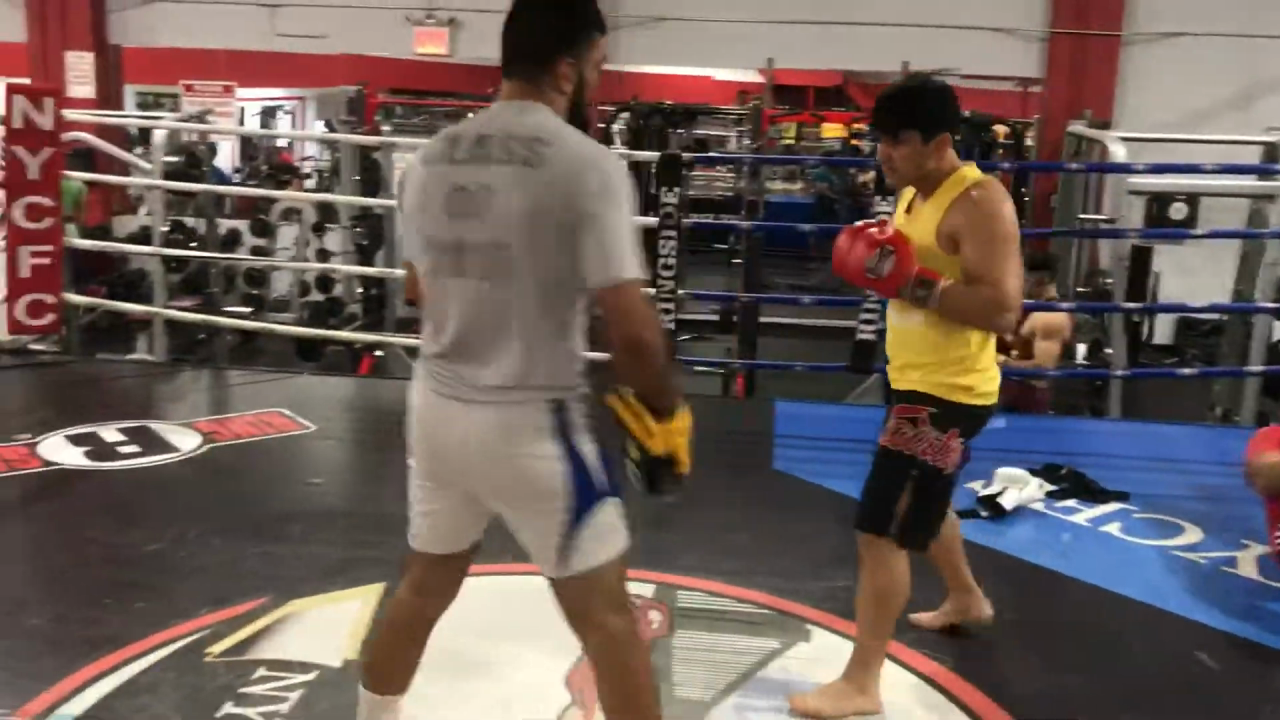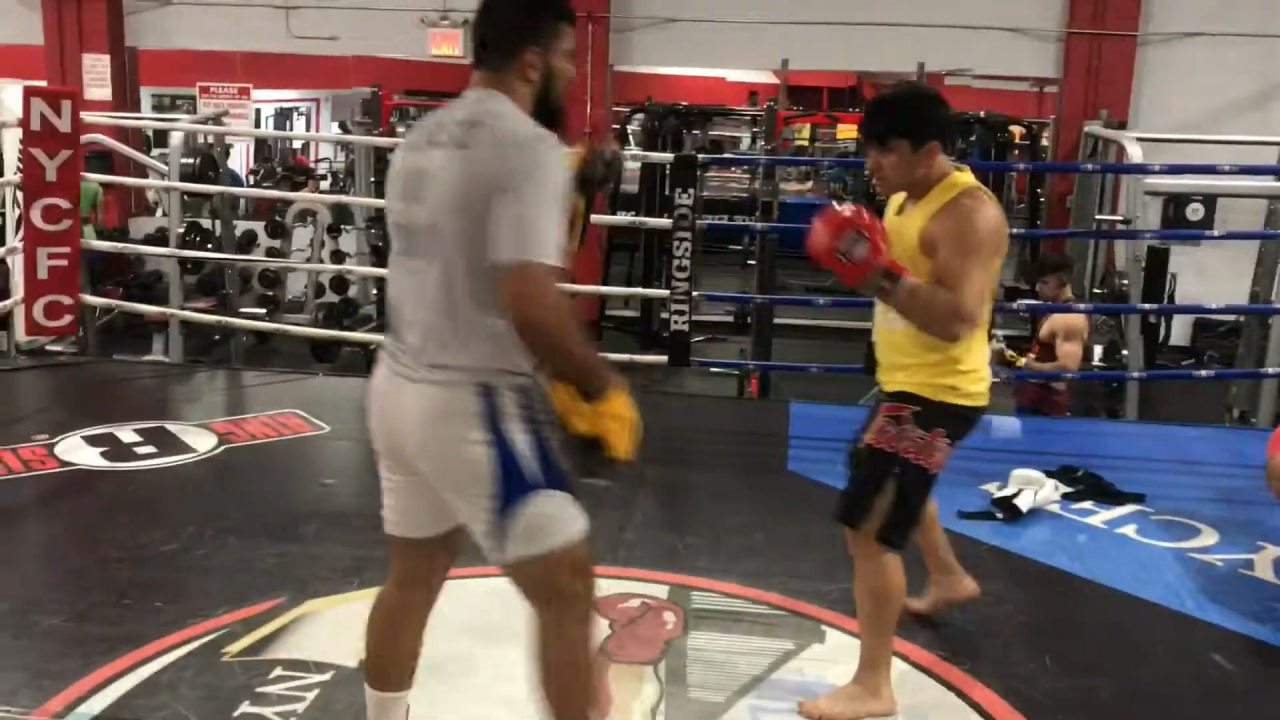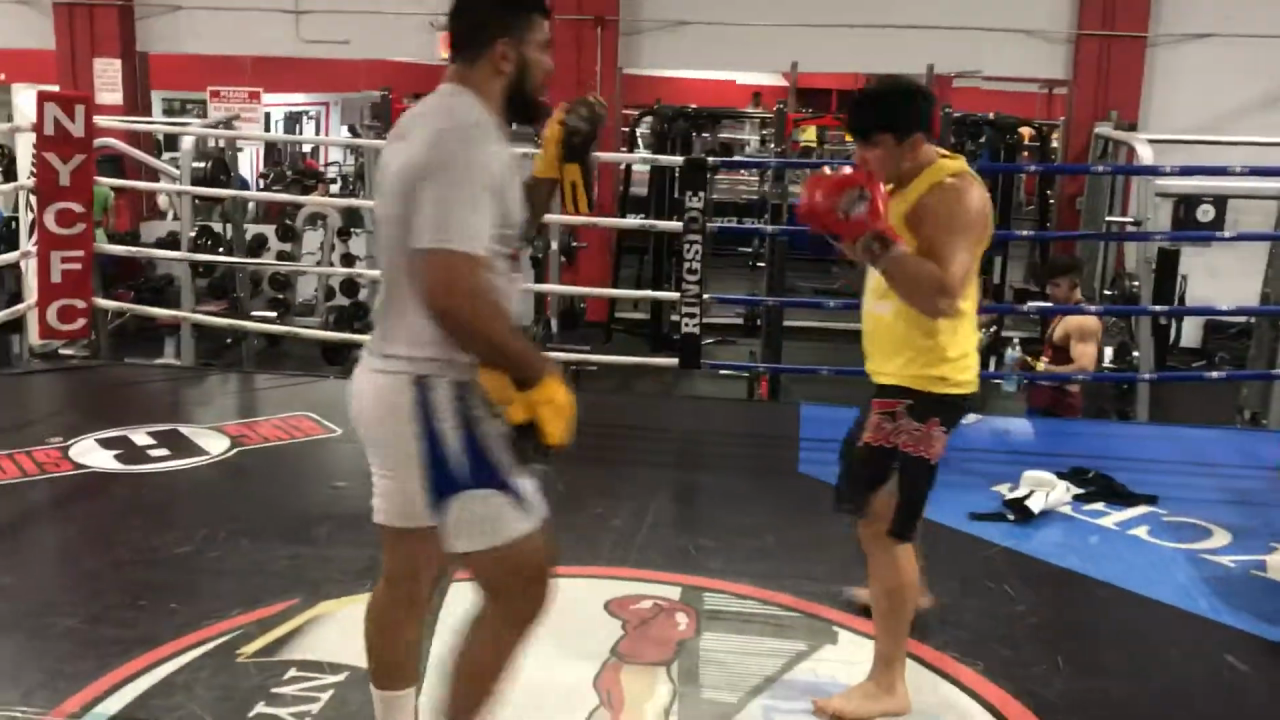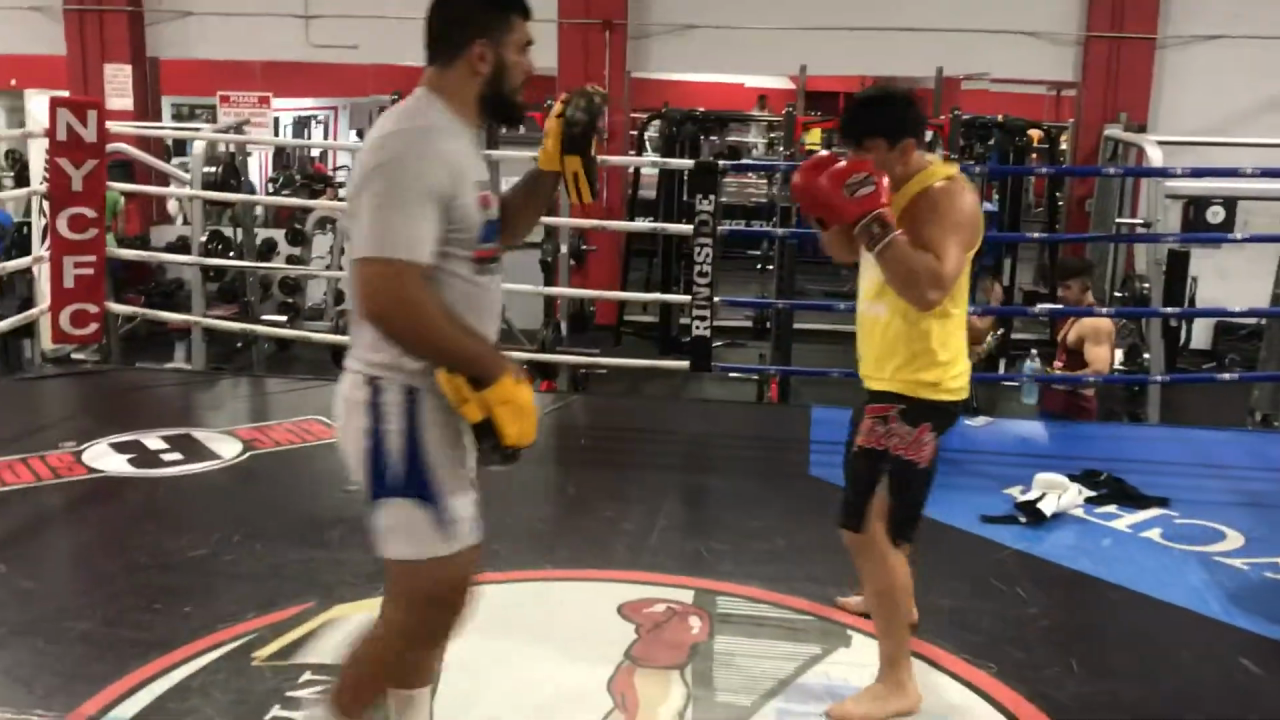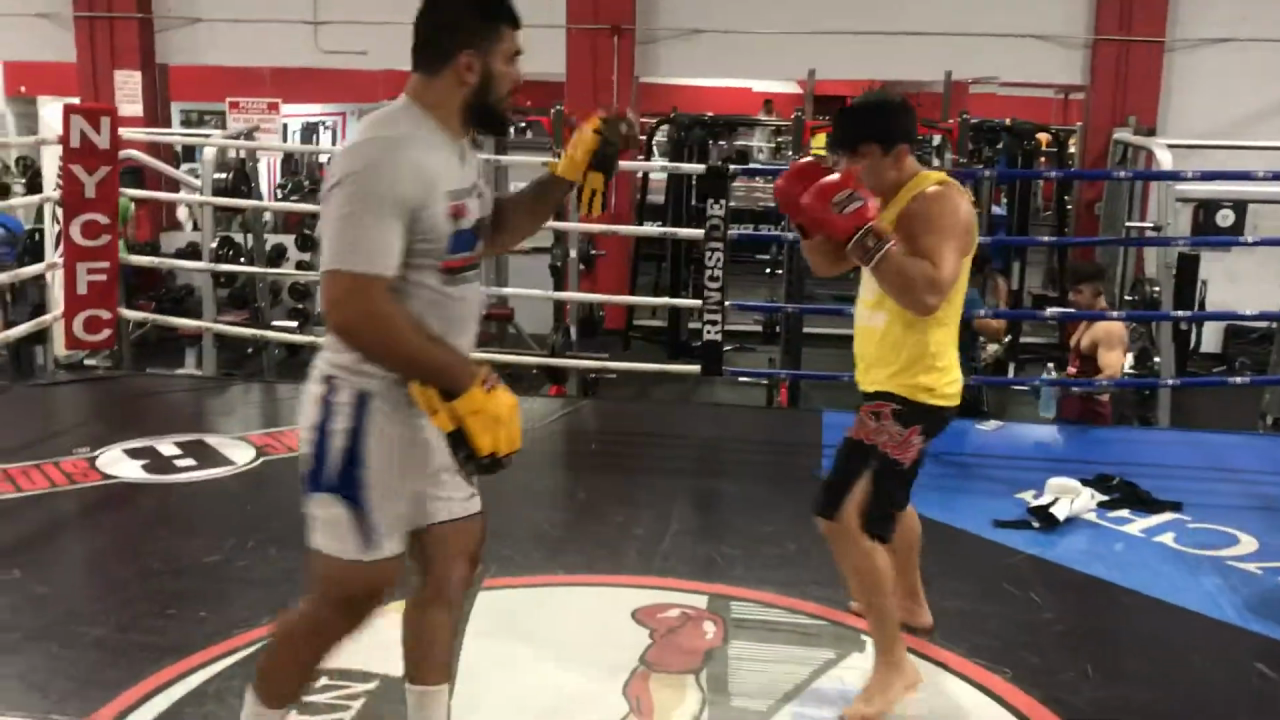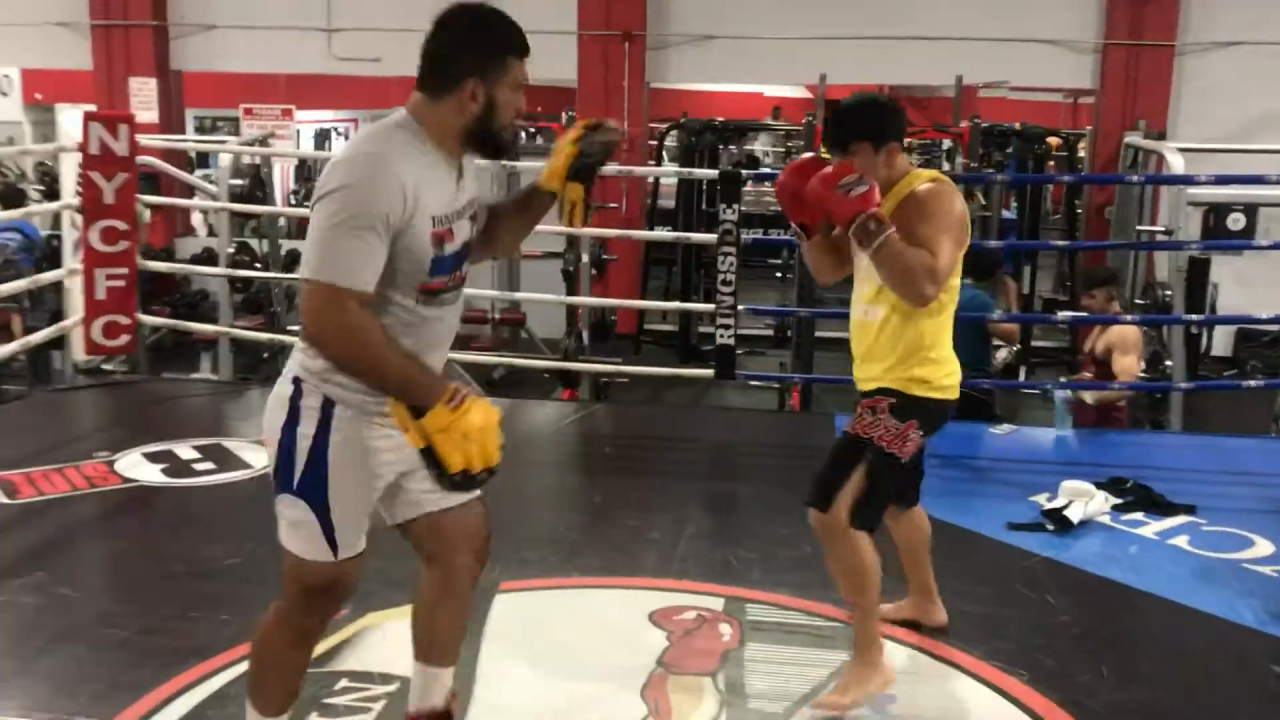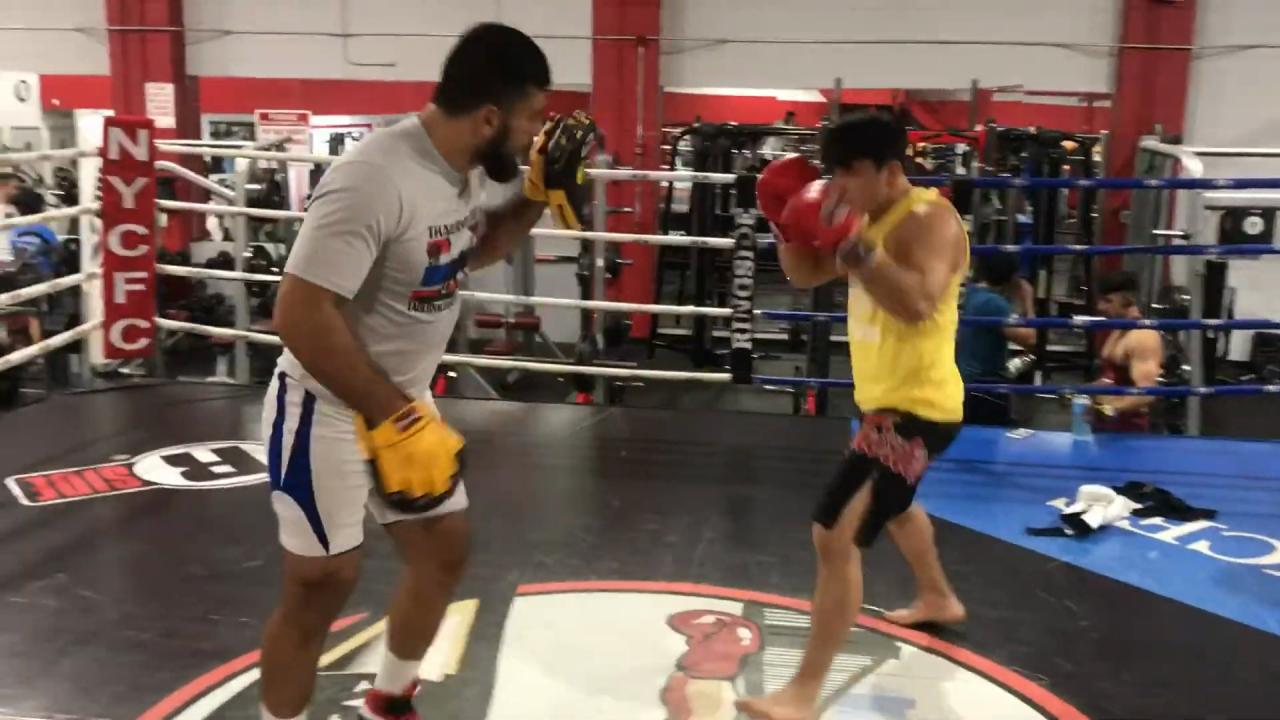
dt=0.1s
person 1, frame 1
left shoulder: (431, 160)
right shoulder: (590, 167)
right elbow: (629, 324)
right wrist: (665, 412)
left hip: (439, 414)
right hip: (535, 427)
left knee: (423, 587)
right knee: (607, 620)
person 1, frame 2
left shoulder: (424, 137)
right shoulder: (526, 147)
right elbow: (531, 302)
right wrist: (600, 388)
left hip: (404, 392)
right hip: (477, 404)
left knee: (411, 581)
right knee: (567, 600)
person 1, frame 3
left shoulder: (426, 128)
right shoulder: (467, 138)
right elbow: (453, 289)
left wrist: (552, 171)
right wrist: (534, 376)
left hip: (392, 385)
right hip: (438, 396)
left knee: (409, 576)
right knee: (520, 587)
person 1, frame 4
left shoulder: (452, 137)
right shoulder: (412, 147)
left elbow: (493, 232)
right elbow: (385, 295)
left wrist: (555, 167)
right wrist: (492, 375)
left hip: (441, 397)
right hip: (405, 403)
left knee: (426, 585)
right knee: (435, 600)
person 1, frame 5
left shoulder: (445, 146)
right shoulder: (385, 156)
left elbow: (490, 233)
right elbow: (354, 307)
left wrist: (571, 173)
right wrist: (467, 385)
left hip: (418, 402)
right hip: (366, 407)
left knee: (455, 563)
right knee: (346, 598)
person 1, frame 6
left shoulder: (449, 157)
right shoulder: (373, 175)
left elbow: (484, 241)
right elbow: (326, 318)
left wrist: (557, 184)
right wrist: (443, 403)
left hip: (411, 404)
right hip: (336, 412)
left knee: (464, 547)
right knee: (316, 596)
person 1, frame 7
left shoulder: (458, 170)
right shoulder: (373, 182)
left elbow: (481, 246)
right elbow: (301, 314)
left wrist: (541, 191)
right wrist: (394, 419)
left hip: (397, 405)
right hip: (324, 412)
left knee: (442, 553)
right knee: (318, 592)
person 2, frame 1
left shoulder: (980, 203)
right shoulder: (913, 193)
left elbow: (1002, 308)
left wrist: (914, 282)
right wrist: (867, 261)
left hip: (949, 395)
right hip: (916, 384)
left knee: (881, 533)
right knee: (917, 505)
right ankle: (966, 600)
person 2, frame 2
left shoulder: (968, 211)
right shoulder: (908, 195)
left elbow: (956, 319)
left wrist: (877, 274)
right wrist: (853, 251)
left hip: (935, 394)
right hip: (909, 383)
left knee: (868, 530)
right knee: (891, 492)
right ankle: (950, 579)
person 2, frame 3
left shoulder: (954, 193)
right shoulder: (899, 182)
left elbow: (939, 295)
right elbow: (892, 257)
left wrist: (872, 237)
left hip: (926, 383)
right hip: (897, 373)
left knee: (878, 525)
right knee: (868, 473)
right ankle: (904, 590)
person 2, frame 4
left shoulder: (946, 195)
right shoulder: (890, 186)
left elbow: (930, 288)
right elbow: (844, 249)
left wrist: (871, 217)
right wrist: (825, 208)
left hip: (917, 389)
right hip: (889, 380)
left knee: (870, 528)
right knee: (887, 496)
right ankle: (895, 599)
person 2, frame 5
left shoulder: (940, 202)
right shoulder: (881, 196)
left elbow: (927, 293)
right elbow: (828, 264)
left wrist: (863, 233)
right wrist: (809, 220)
left hip: (913, 391)
right hip: (888, 383)
left knee: (843, 518)
right knee: (886, 498)
right ankle: (910, 602)
person 2, frame 6
left shoulder: (932, 197)
right shoulder: (875, 196)
left elbow: (925, 285)
right elbow: (826, 268)
left wrist: (867, 219)
right wrist: (807, 215)
left hip: (913, 389)
right hip: (887, 382)
left knee: (835, 513)
right knee: (894, 496)
left ankle: (867, 663)
right ankle: (923, 599)
person 2, frame 7
left shoulder: (930, 219)
right shoulder: (869, 216)
left elbow: (917, 304)
right elbow: (805, 274)
left wrist: (851, 245)
right wrist: (788, 224)
left hip: (915, 408)
right hip: (892, 400)
left knee: (835, 534)
right knee: (893, 504)
right ankle: (939, 599)
